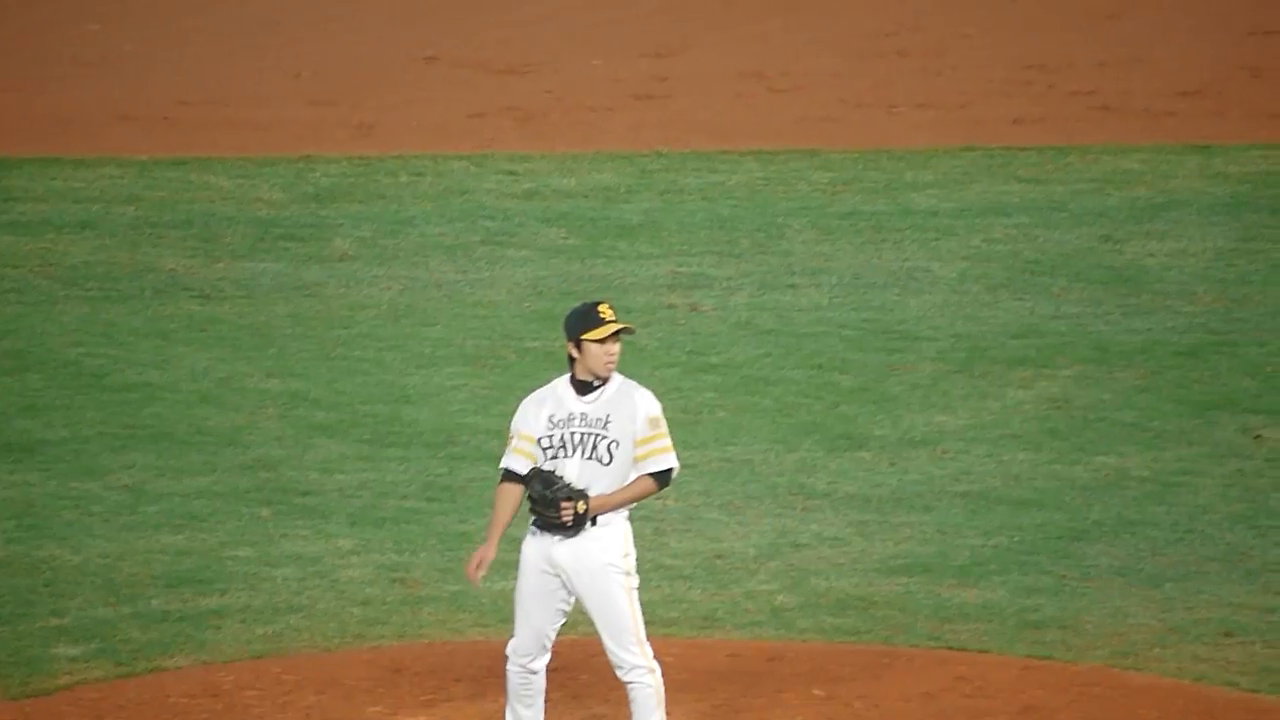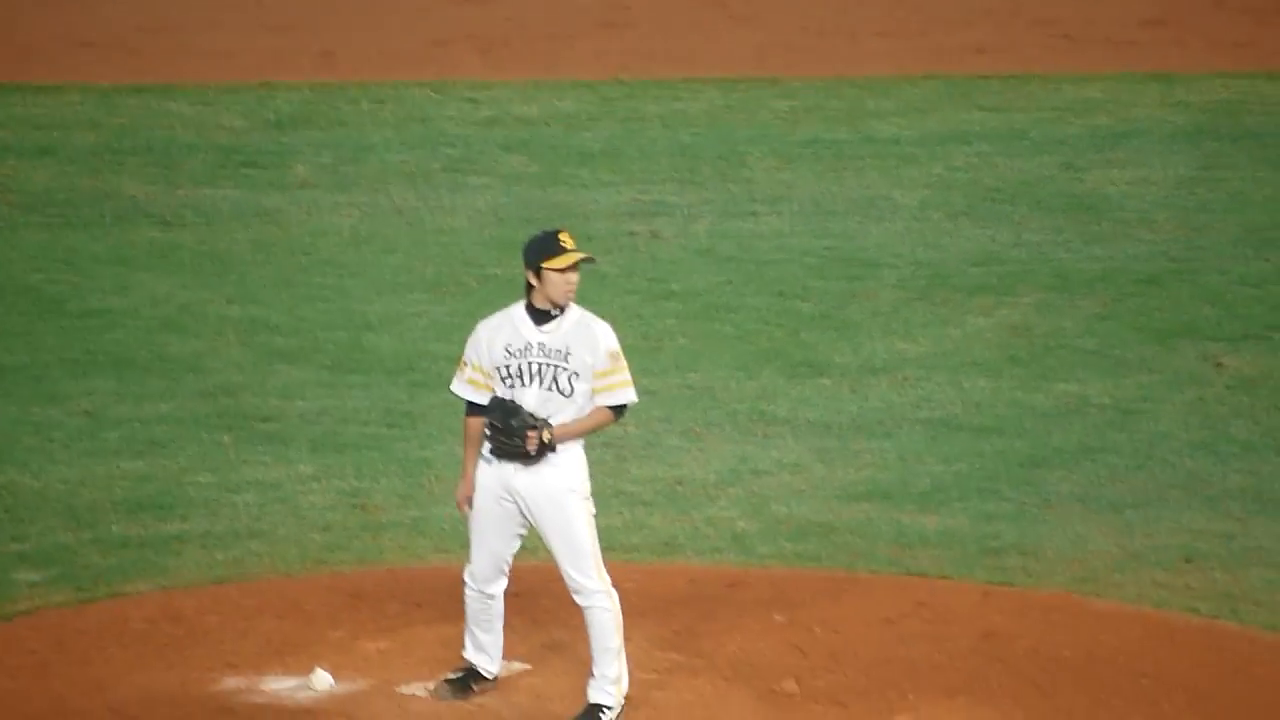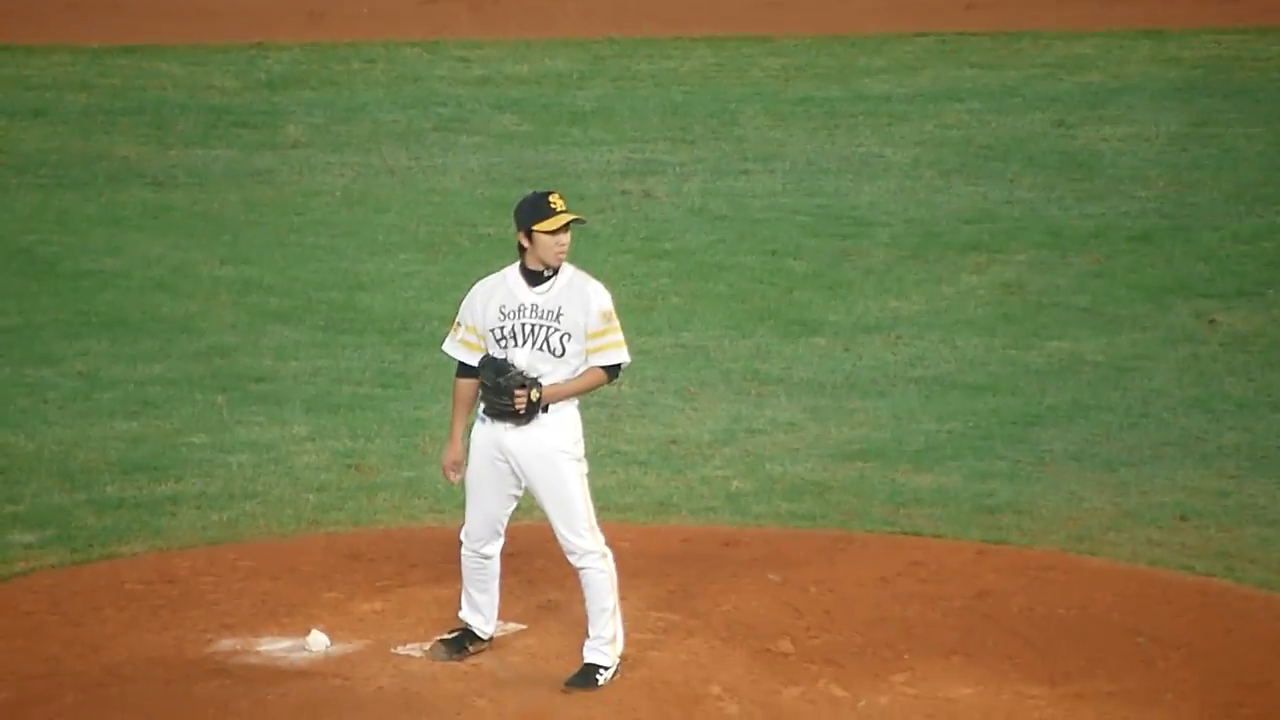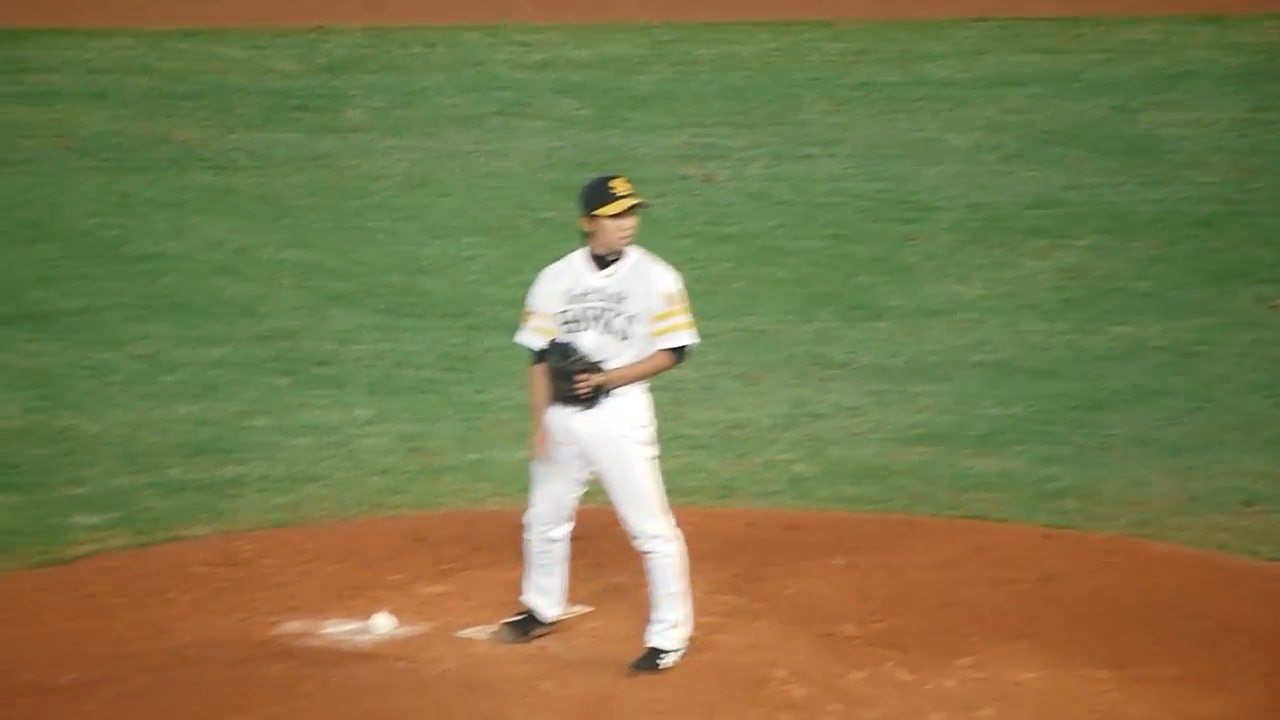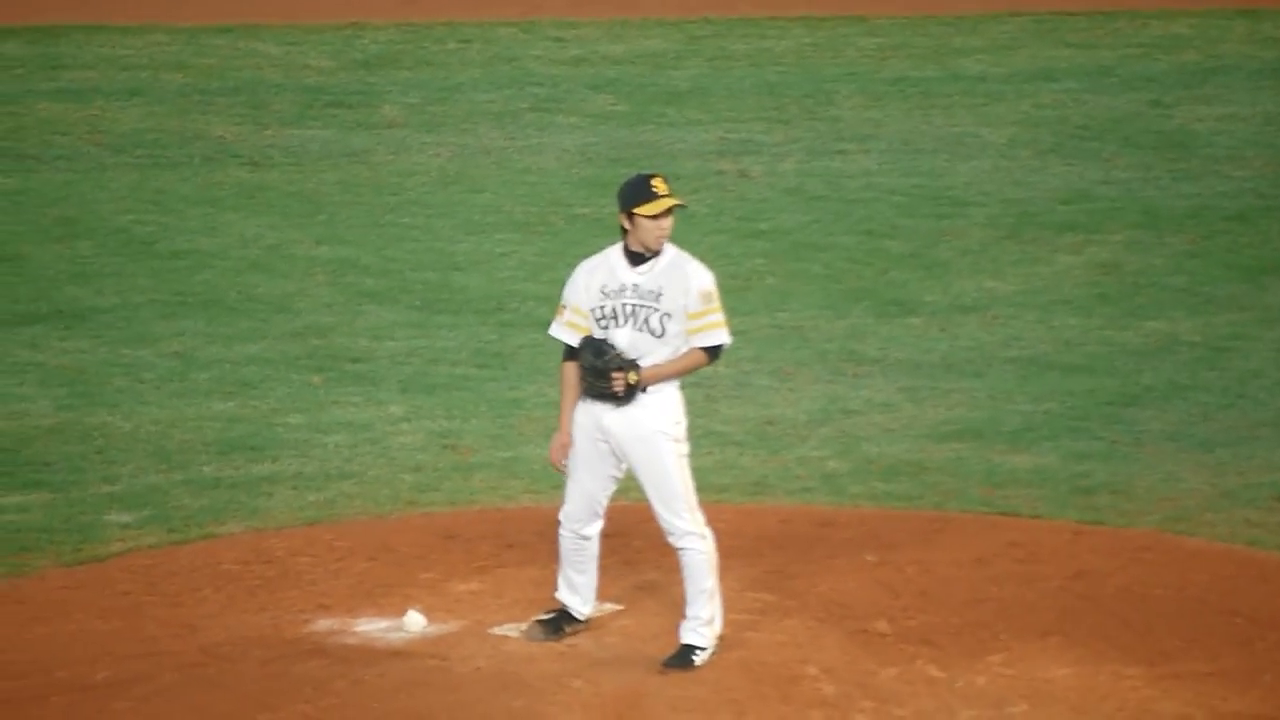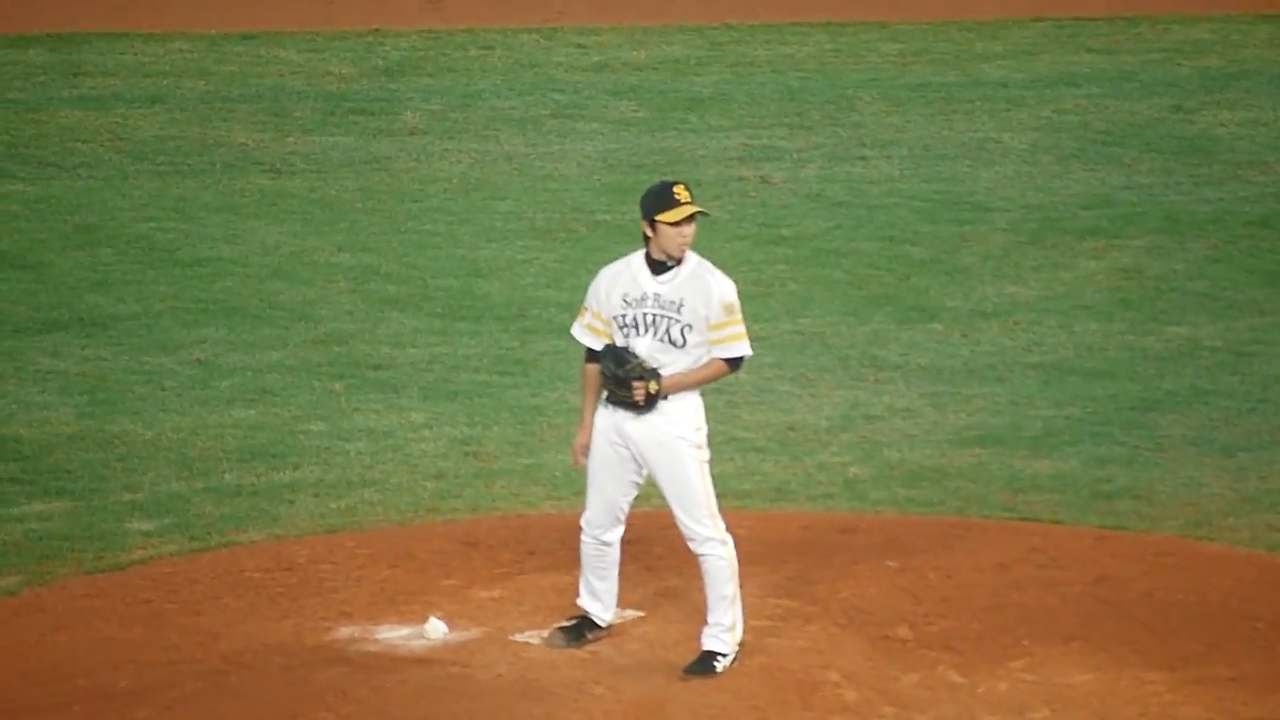
dt=0.3s
person 1, frame 1
left shoulder: (637, 402)
right shoulder: (539, 403)
left elbow: (659, 475)
right elbow: (514, 476)
left wrist: (592, 505)
right wrist: (490, 543)
left hip: (602, 543)
right hip: (542, 544)
left knee: (632, 659)
right knee: (524, 653)
person 1, frame 2
left shoulder: (594, 333)
right shoulder: (491, 331)
left elbow: (613, 406)
right elbow: (476, 407)
left wrist: (553, 435)
right wrist: (468, 473)
left hip: (558, 472)
right hip: (497, 471)
left knee: (589, 583)
right knee: (482, 575)
right ankle: (483, 665)
person 1, frame 3
left shoulder: (588, 293)
right shoulder: (486, 293)
left elbow: (607, 367)
right elbow: (468, 369)
left wrist: (545, 394)
right wrist: (455, 439)
left hip: (552, 430)
right hip: (492, 430)
left knee: (584, 544)
right knee: (478, 537)
left ankle: (603, 651)
right ankle: (478, 627)
person 1, frame 4
left shoulder: (655, 276)
right shoulder: (555, 277)
left elbow: (674, 351)
right elbow: (540, 357)
left wrist: (608, 378)
right wrist: (539, 424)
left hip: (621, 414)
right hip: (561, 413)
left knee: (651, 527)
right knee: (544, 520)
left ankle: (669, 634)
right ankle: (541, 609)
person 1, frame 5
left shoulder: (691, 274)
right shoulder: (590, 272)
left elbow: (708, 349)
right elbow: (573, 353)
left wrist: (643, 375)
right wrist: (564, 424)
left hip: (654, 410)
right hip: (594, 410)
left knee: (684, 525)
right knee: (577, 517)
left ankle: (701, 631)
right ankle: (575, 607)
person 1, frame 6
left shoulder: (713, 284)
right shoulder: (612, 278)
left elbow: (729, 359)
right elbow: (594, 354)
left wrist: (664, 384)
right wrist: (585, 423)
left hip: (675, 418)
right hip: (613, 416)
left knee: (705, 531)
right knee: (599, 524)
left ankle: (722, 639)
right ankle: (596, 615)
